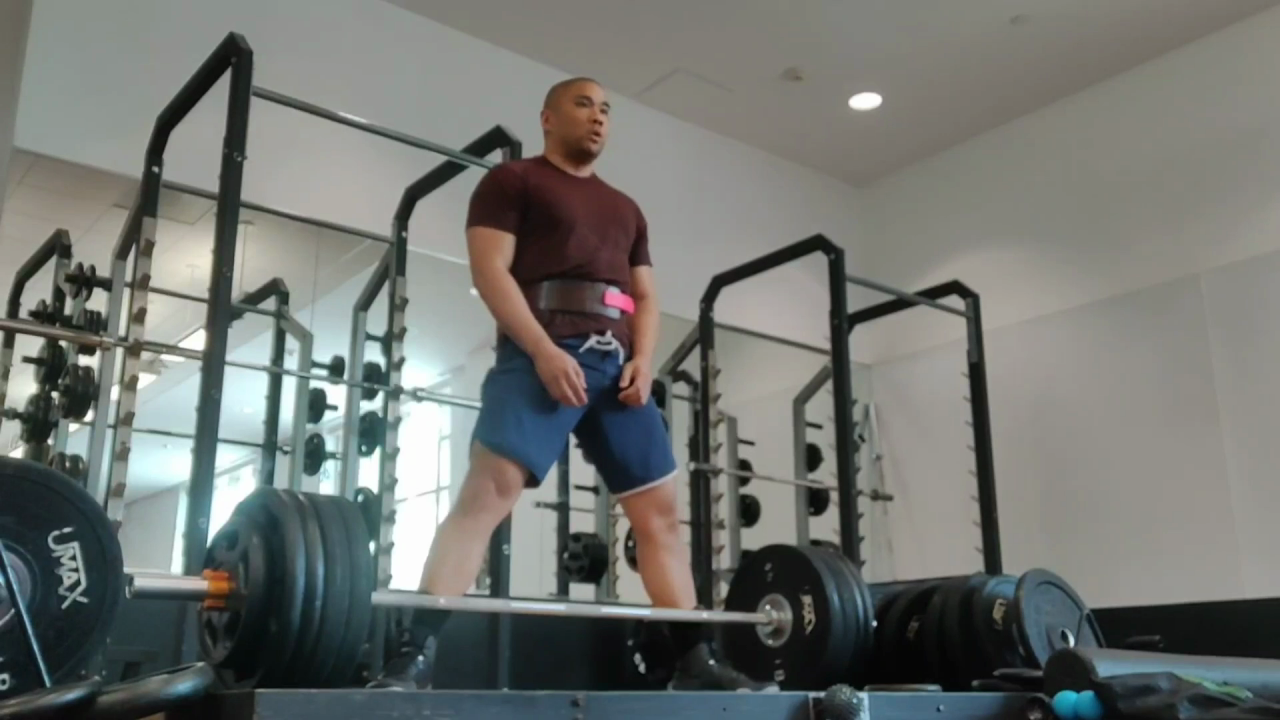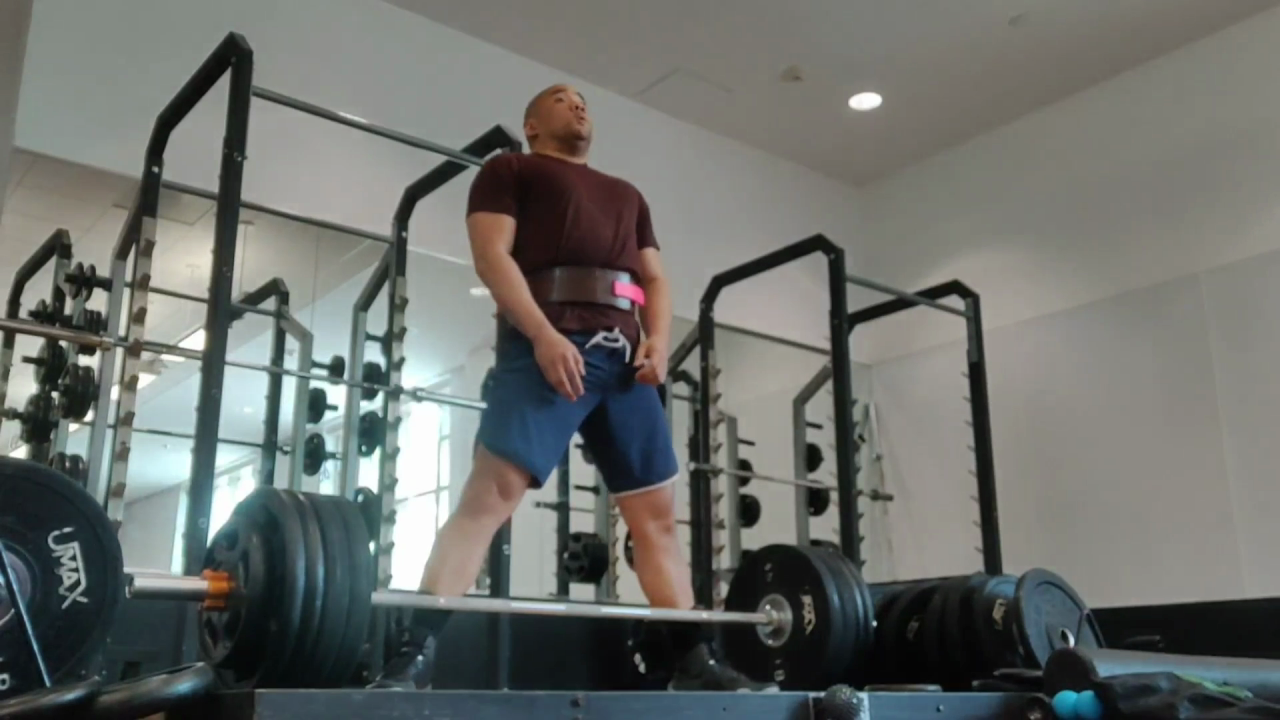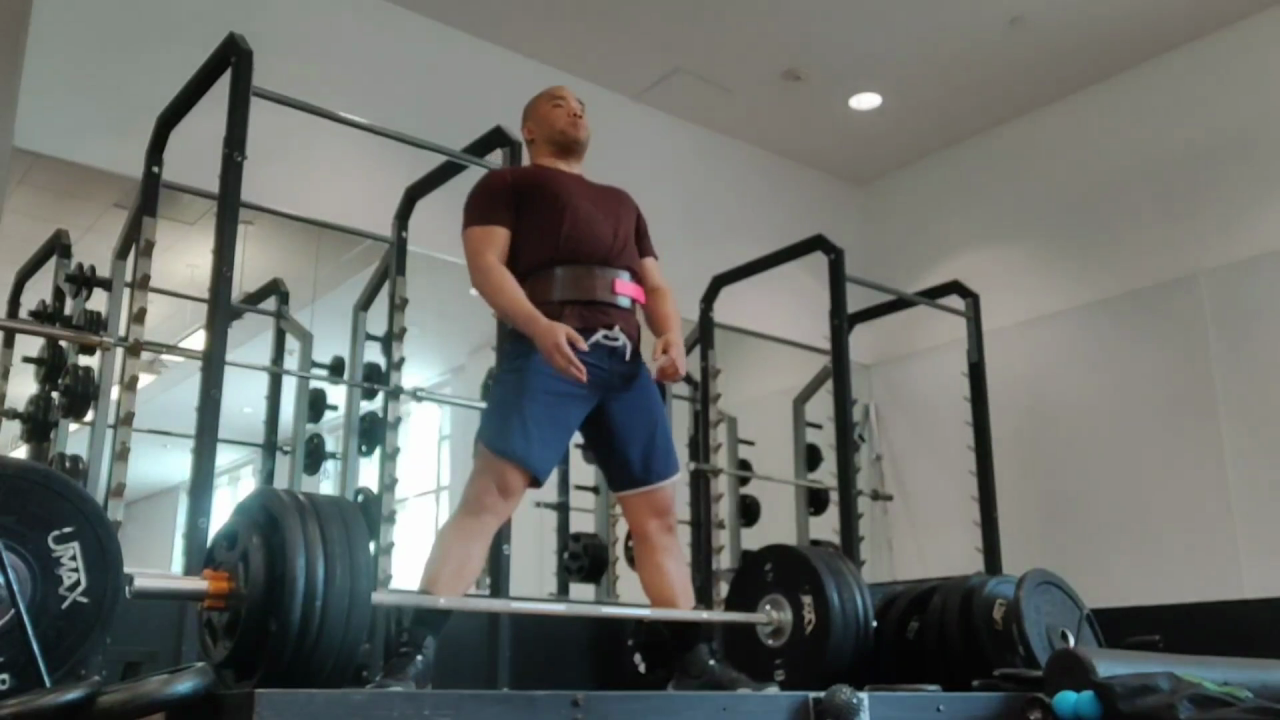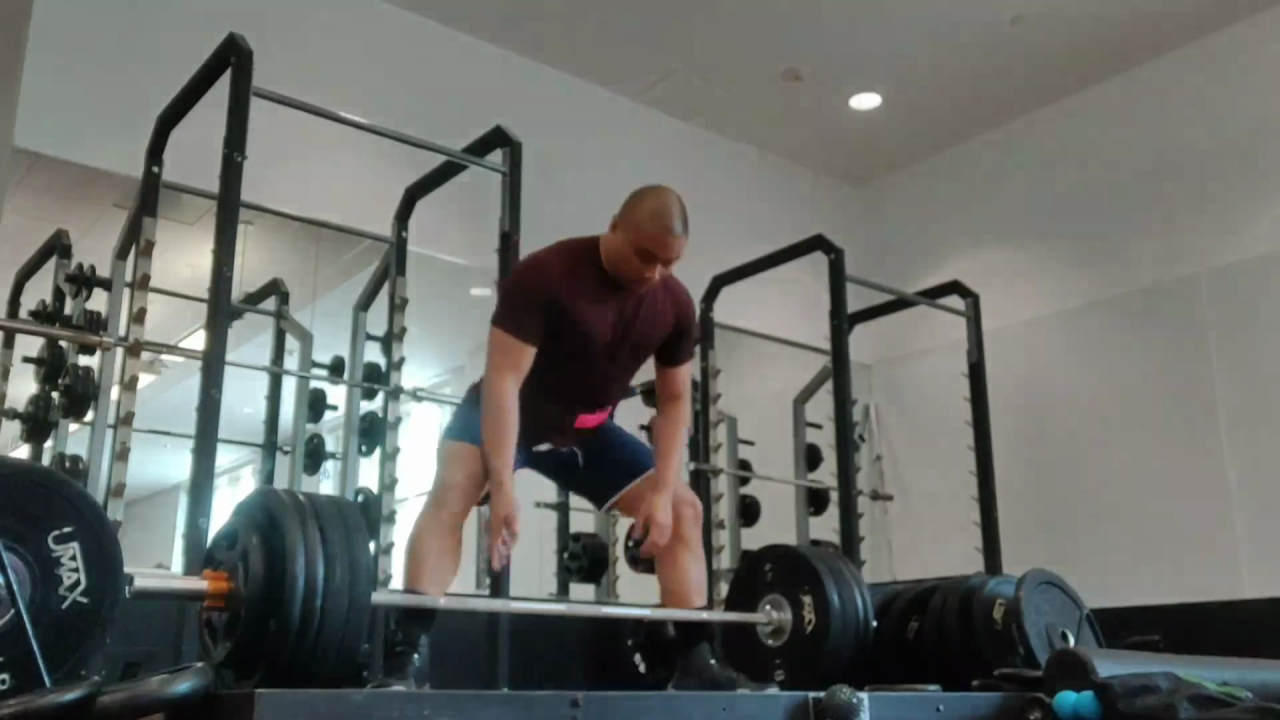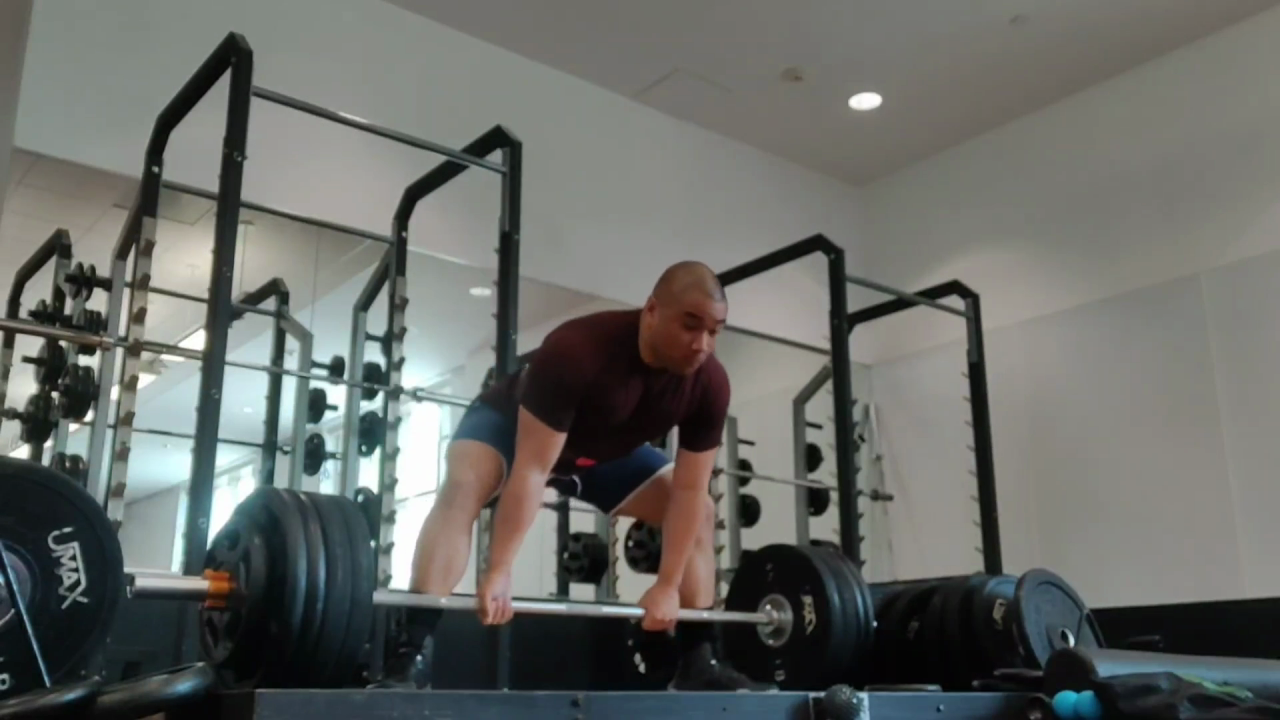
dt=1s
person 1, frame 1
left shoulder: (625, 209)
right shoulder: (511, 181)
left elbow: (645, 296)
right elbow: (490, 270)
left wrist: (643, 360)
right wrist: (545, 351)
left hip: (616, 365)
right hip: (542, 356)
left knee: (661, 511)
right knee: (487, 492)
left ankle: (695, 659)
right ankle: (414, 656)
person 1, frame 2
left shoulder: (626, 195)
right shoulder: (509, 171)
left elbow: (654, 278)
right elbow: (492, 254)
left wrist: (657, 339)
right wrist: (543, 335)
left hip: (623, 356)
right hip: (547, 347)
left knee: (657, 512)
right knee: (489, 494)
left ankle: (694, 659)
right ankle: (414, 654)
person 1, frame 3
left shoulder: (621, 203)
right shoulder: (506, 184)
left elbow: (654, 284)
right elbow: (485, 264)
left wrist: (672, 333)
right wrist: (538, 326)
left hip: (624, 357)
right hip: (547, 347)
left knee: (658, 512)
right knee: (490, 494)
left ankle: (695, 659)
right ankle: (412, 654)
person 1, frame 4
left shoulder: (675, 304)
right shoulder: (546, 273)
left elbow: (674, 400)
right elbow: (504, 382)
left wrist: (662, 492)
right wrist: (502, 484)
left hip: (588, 432)
right hip: (510, 416)
left knee: (686, 508)
right knee: (452, 489)
left ankle: (696, 659)
person 1, frame 5
left shoulder: (709, 384)
right shoulder: (577, 351)
left elbow: (689, 490)
right elbow: (531, 469)
left wrist: (668, 586)
right wrist: (499, 571)
left hip: (605, 450)
right hip: (511, 420)
left knee: (700, 511)
right knee: (463, 488)
left ankle: (699, 661)
right ankle: (412, 657)
